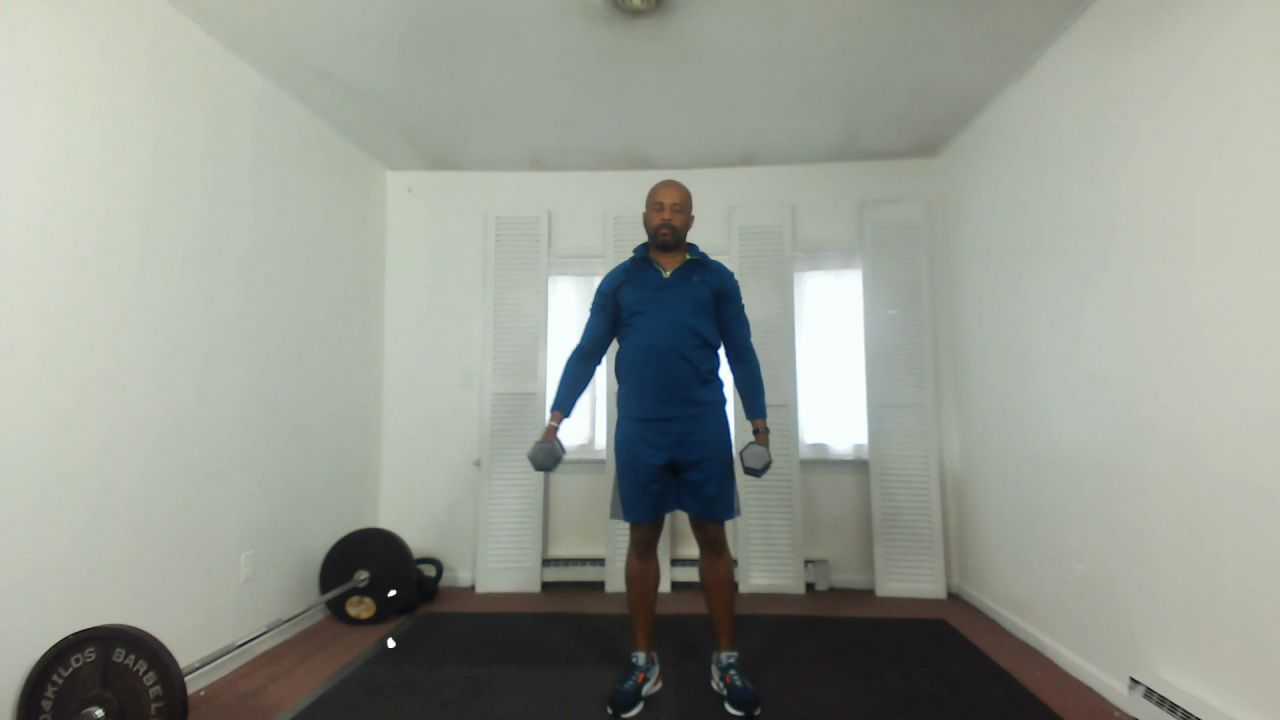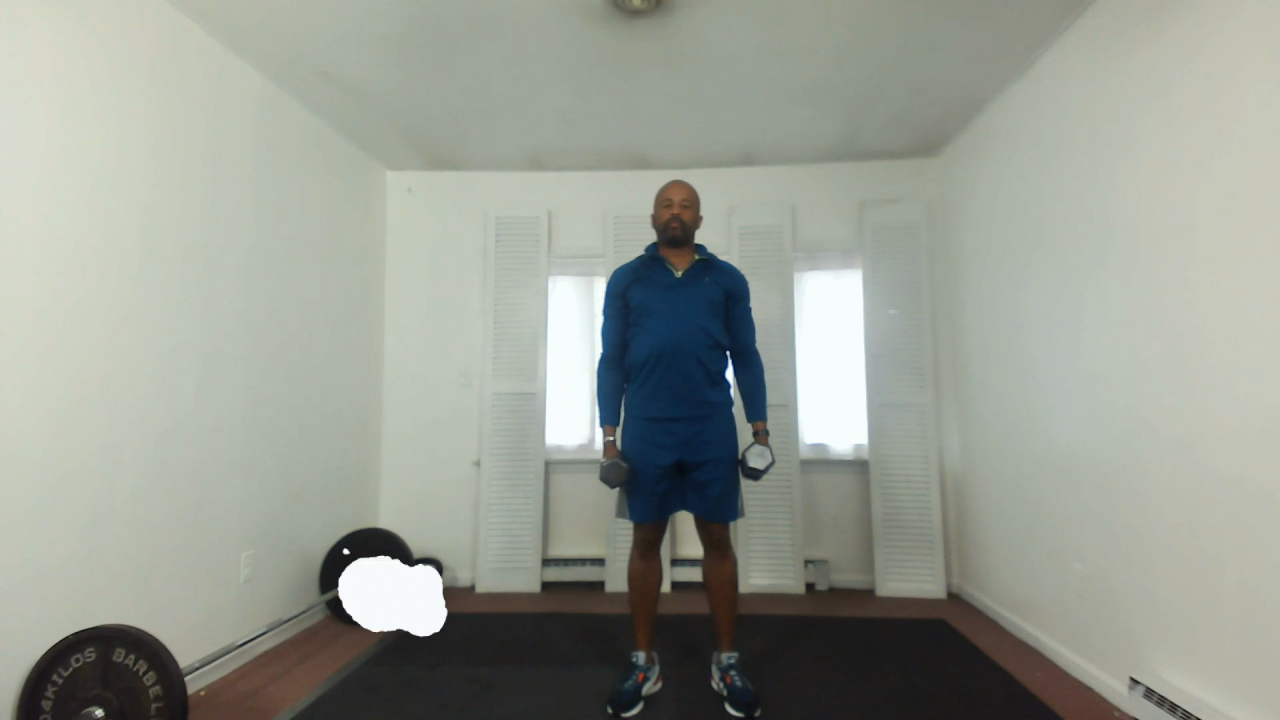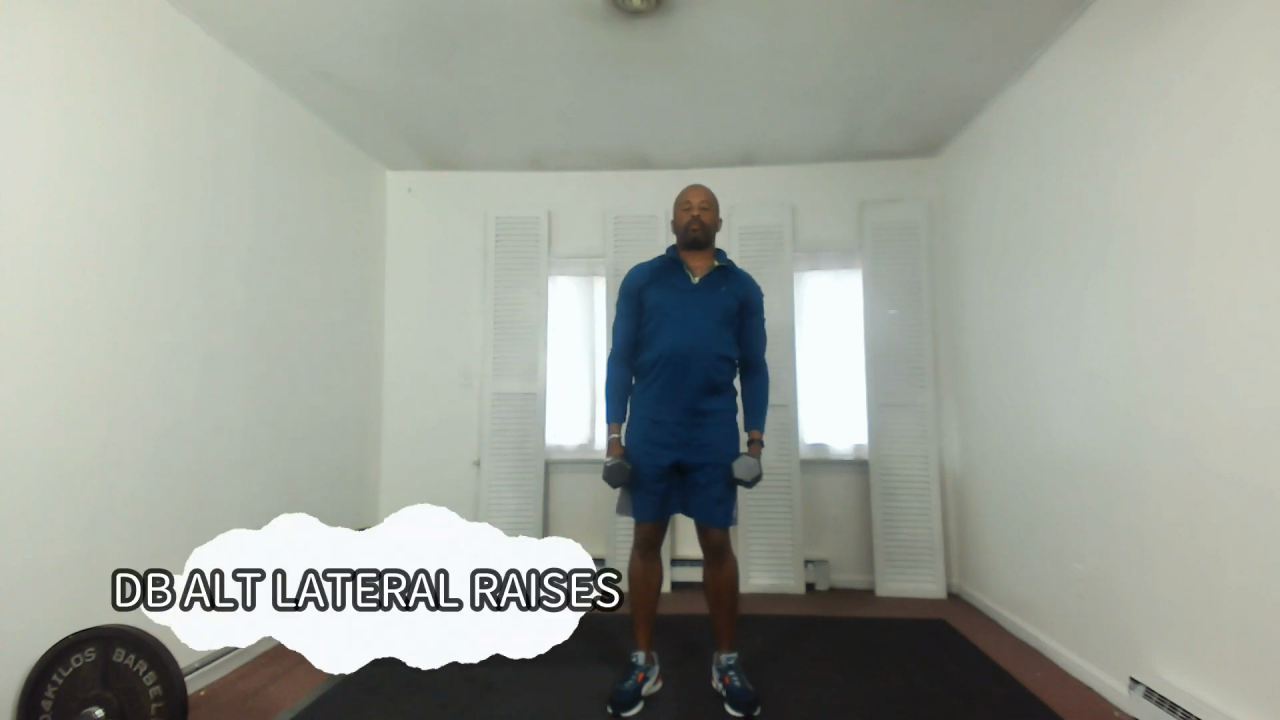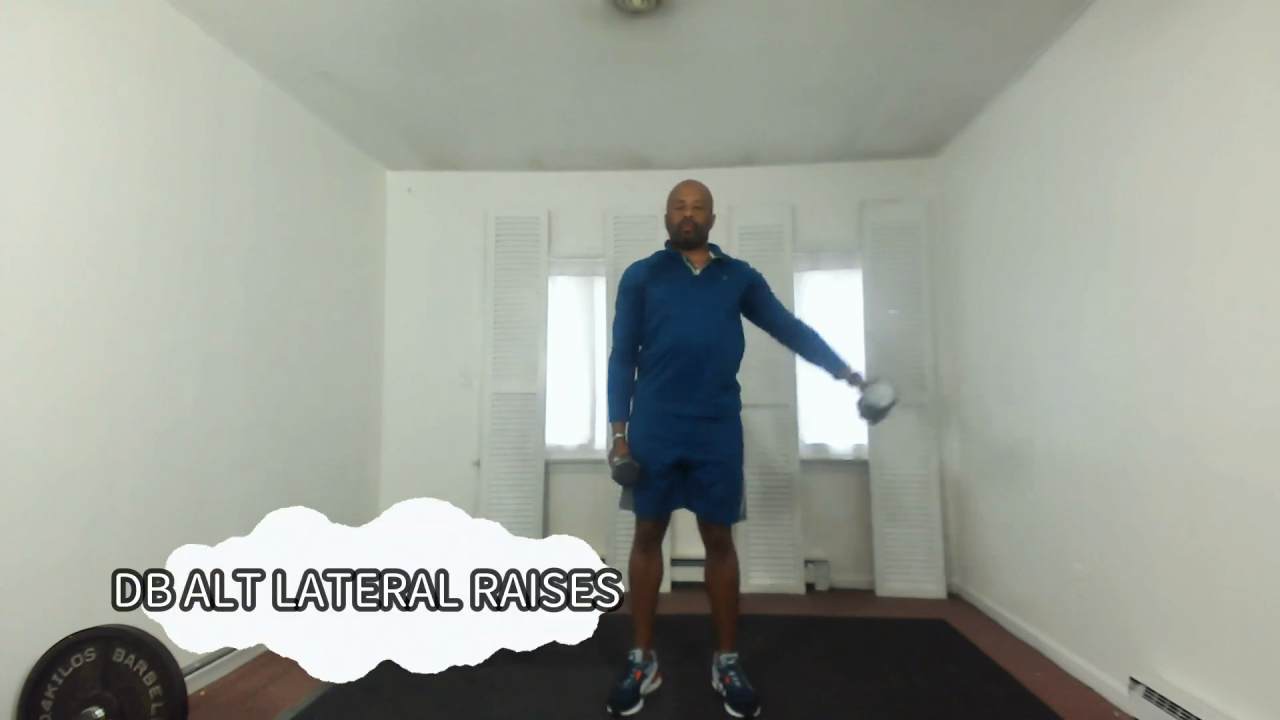
dt=0.4s
person 1, frame 1
left shoulder: (717, 278)
right shoulder: (619, 280)
left elbow: (741, 353)
right elbow: (588, 351)
left wrist: (759, 423)
right wrist: (557, 417)
left hip: (704, 428)
right hip: (640, 430)
left knee: (712, 540)
right knee: (642, 541)
left ankle: (726, 663)
right ankle: (643, 664)
person 1, frame 2
left shoulder: (727, 279)
right shoulder: (625, 280)
left elbow: (746, 356)
right elbow: (611, 360)
left wrist: (759, 426)
right wrist: (609, 433)
left hip: (712, 429)
right hip: (646, 430)
left knee: (716, 540)
right knee: (646, 541)
left ankle: (726, 663)
right ankle: (643, 663)
person 1, frame 3
left shoulder: (742, 288)
right shoulder: (642, 280)
left elbow: (754, 366)
right elbow: (622, 358)
left wrist: (756, 435)
right wrist: (614, 430)
left hip: (713, 433)
right hip: (651, 431)
left knee: (717, 544)
right knee: (647, 540)
left ankle: (727, 663)
right ankle: (643, 663)
person 1, frame 4
left shoulder: (739, 277)
right shoulder: (640, 276)
left elbow: (787, 326)
right elbow: (622, 355)
left wrist: (843, 370)
right wrist: (618, 430)
left hip: (718, 427)
right hip: (653, 427)
left knee: (719, 540)
right knee: (648, 535)
left ankle: (727, 663)
right ankle: (642, 661)
